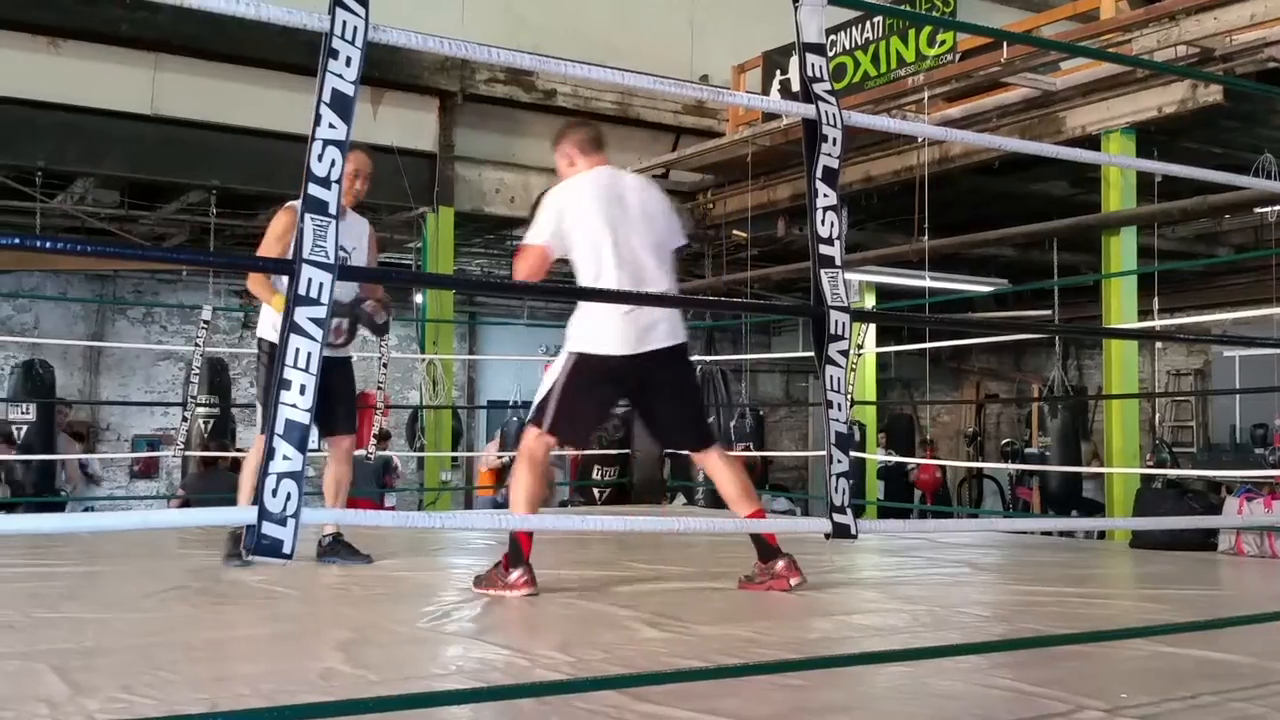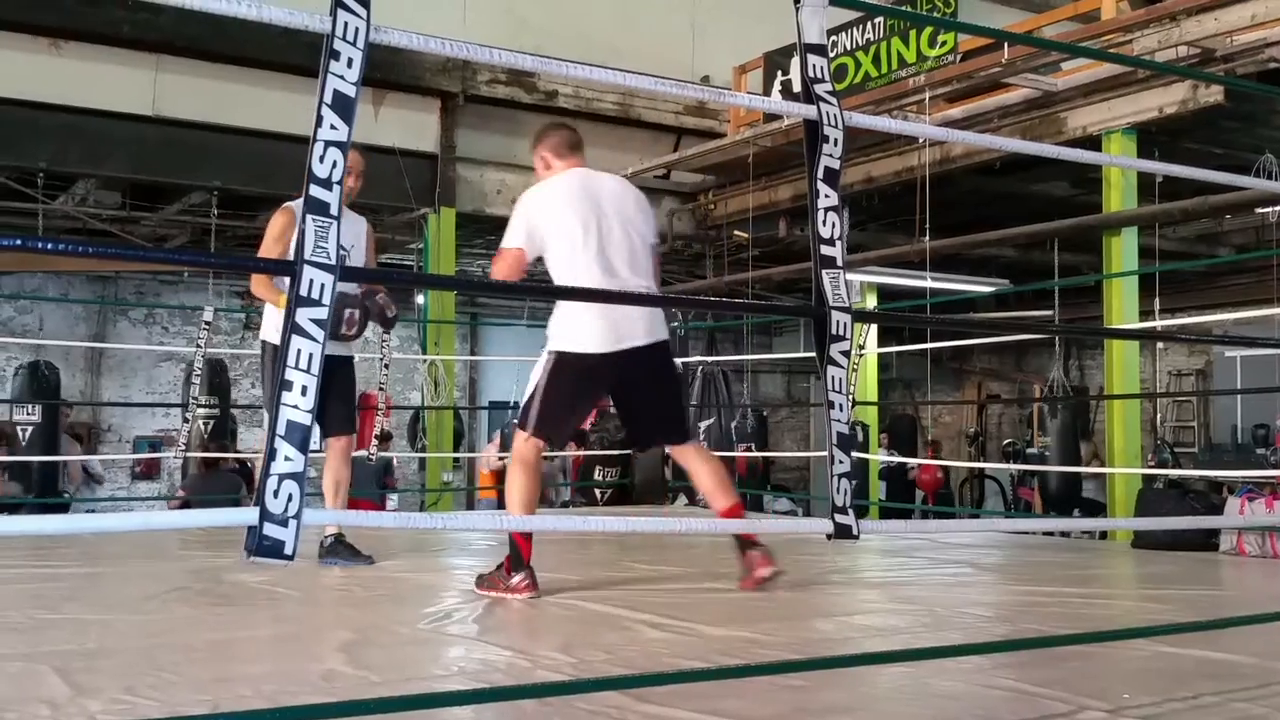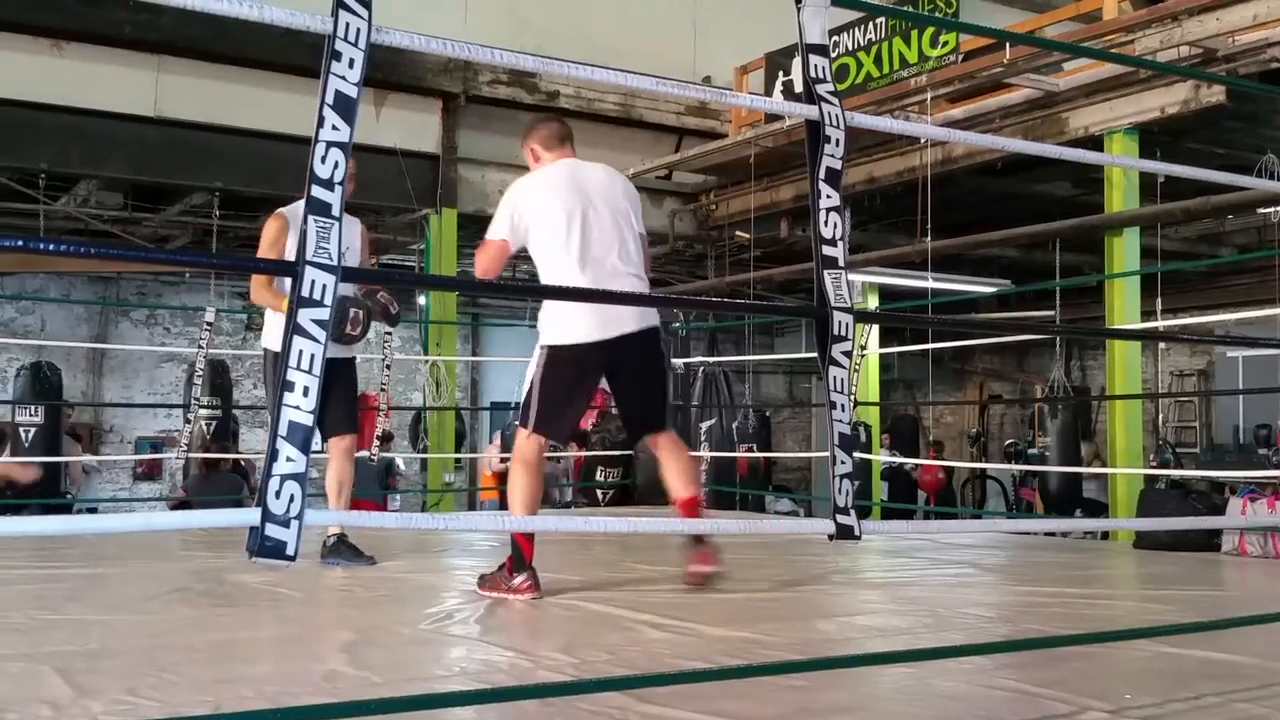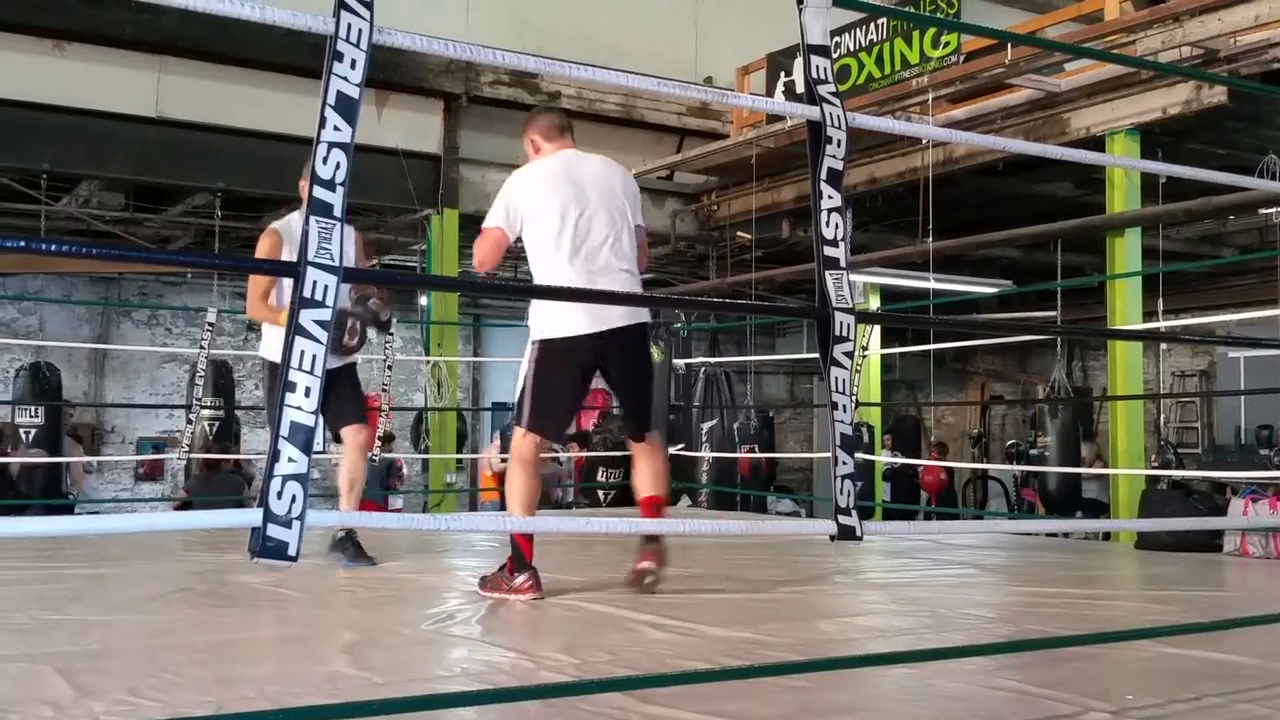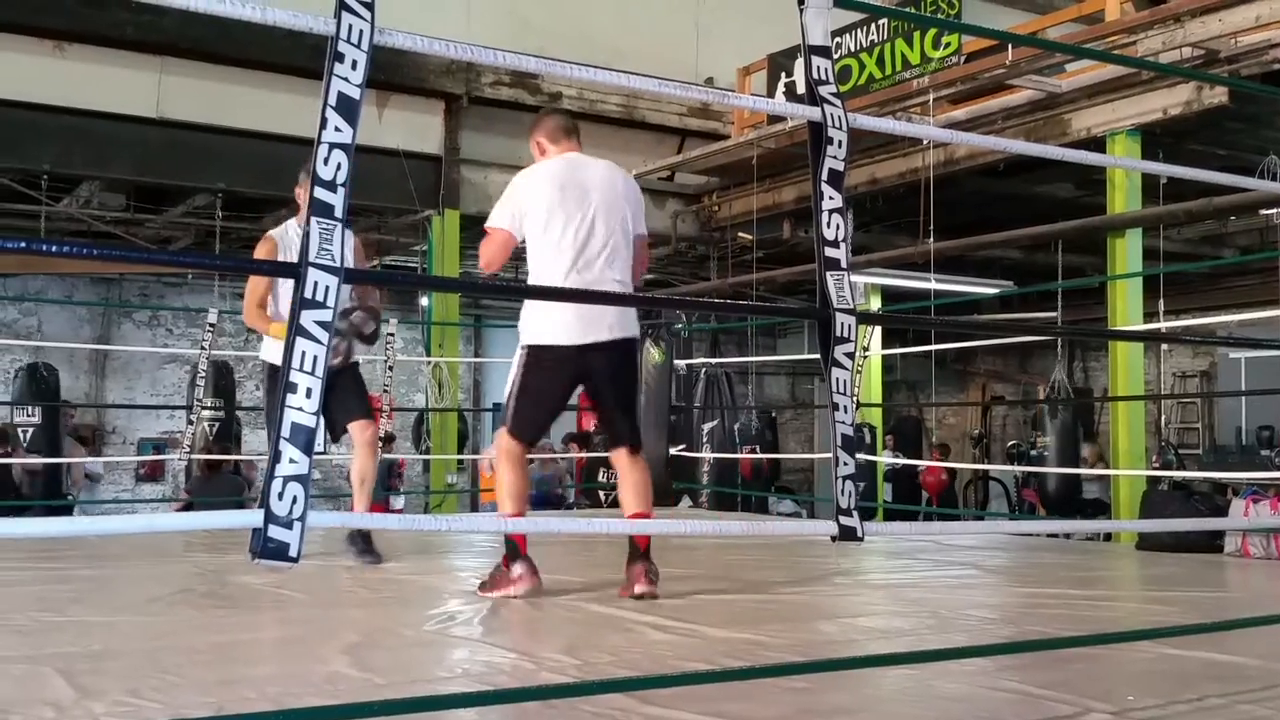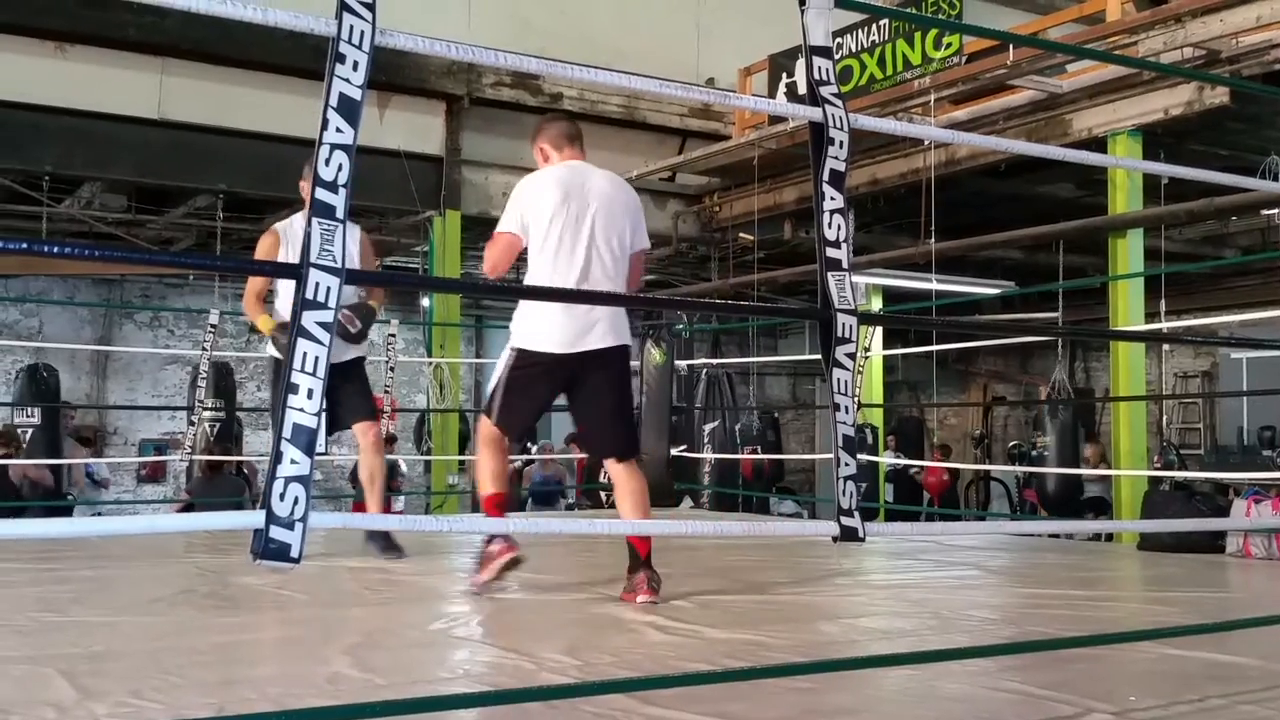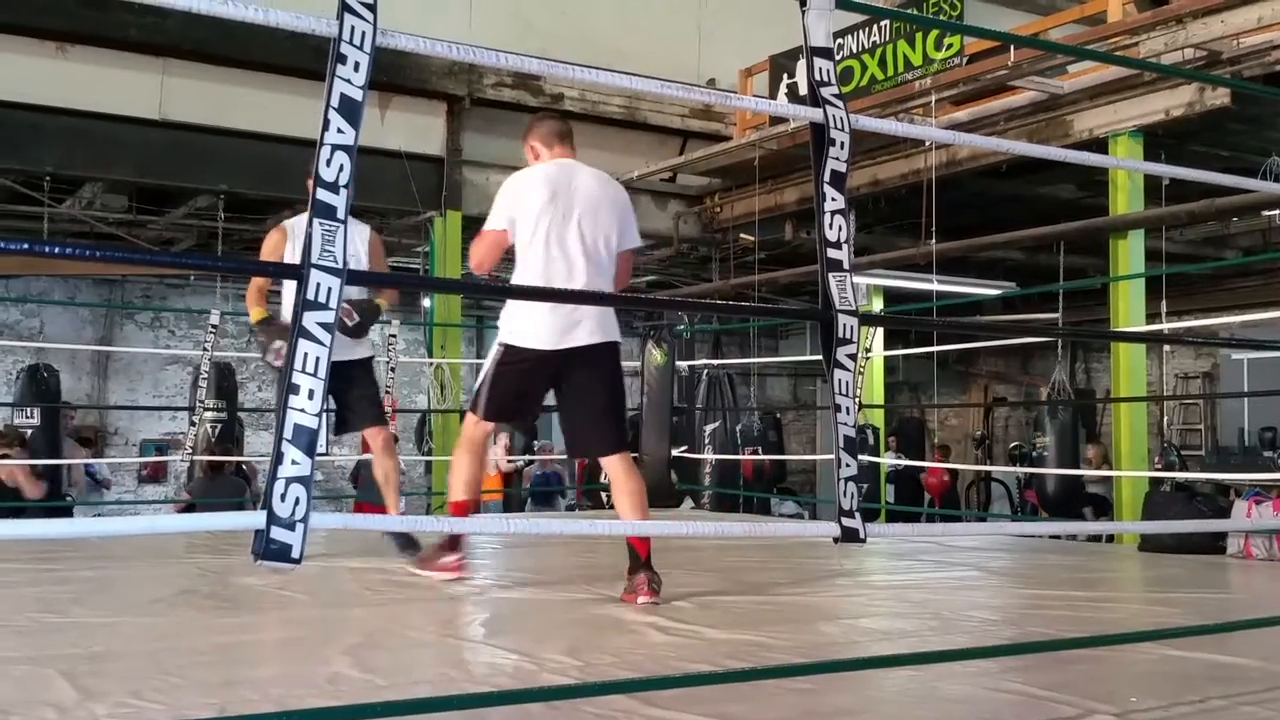
dt=0.1s
person 1, frame 1
left shoulder: (564, 195)
right shoulder: (652, 192)
left elbow: (526, 272)
left wrist: (537, 243)
left hip: (599, 340)
right hip: (665, 337)
left knee: (536, 443)
right knee: (705, 450)
left ankle: (516, 566)
right ankle: (774, 559)
person 1, frame 2
left shoulder: (539, 197)
right shoulder: (628, 191)
left elbow: (502, 275)
left wrist: (522, 246)
left hip: (580, 339)
right hip: (646, 333)
left knee: (527, 445)
right knee: (685, 445)
left ankle: (517, 568)
right ankle: (752, 548)
person 1, frame 3
left shoulder: (526, 188)
right shoulder: (615, 181)
left elbow: (485, 268)
left wrist: (524, 239)
left hip: (571, 330)
right hip: (637, 323)
left knee: (531, 445)
right knee: (660, 434)
left ankle: (520, 569)
right ankle: (699, 543)
person 1, frame 4
left shoulder: (524, 178)
right shoulder: (617, 173)
left elbow: (484, 259)
left wrist: (517, 231)
left hip: (561, 324)
right hip: (627, 318)
left knee: (526, 443)
right knee: (643, 436)
left ankle: (520, 569)
right ankle: (651, 544)
person 1, frame 5
left shoulder: (531, 179)
right shoulder: (623, 180)
left elbow: (489, 261)
right elbow: (638, 265)
left wrist: (516, 235)
left hip: (551, 331)
right hip: (616, 329)
left knee: (511, 445)
right knee: (626, 449)
left ankle: (517, 562)
right ankle: (640, 562)
person 1, frame 6
left shoulder: (536, 184)
right shoulder: (625, 192)
left elbow: (494, 265)
right elbow: (633, 279)
left wrist: (518, 239)
left hip: (542, 336)
right hip: (608, 338)
left knee: (491, 432)
right knee: (621, 459)
left ankle: (499, 537)
right ankle: (642, 571)
person 1, frame 7
left shoulder: (523, 182)
right shoulder: (614, 191)
left elbow: (480, 262)
right elbow: (621, 278)
left wrist: (508, 236)
left hip: (527, 332)
right hip: (594, 335)
left knee: (477, 426)
right knee: (615, 455)
left ankle: (452, 546)
right ankle: (643, 572)
person 2, frame 1
left shoulder: (365, 230)
right shoulder: (293, 216)
left elbow: (373, 289)
right elbow: (255, 279)
left hip: (334, 351)
right hip: (283, 343)
left knee: (343, 442)
right knee: (272, 436)
left ankle: (330, 537)
right ankle: (241, 529)
person 2, frame 2
left shoulder: (360, 227)
right shoulder: (290, 216)
left elbow: (370, 286)
right elbow: (259, 281)
left wrist: (379, 303)
left hip: (337, 349)
right hip: (286, 343)
left knee: (341, 443)
left ankle: (332, 538)
person 2, frame 3
left shoulder: (356, 229)
right shoulder: (284, 222)
left elbow: (368, 285)
right elbow: (260, 289)
left wrist: (380, 303)
left hip: (339, 353)
right hip: (287, 348)
left knee: (345, 443)
left ankle: (336, 540)
person 2, frame 4
left shoulder: (350, 237)
right shoulder: (277, 236)
left elbow: (364, 289)
right elbow: (255, 305)
left hip: (337, 362)
right hip: (285, 360)
left knee: (358, 437)
left ankle: (344, 534)
person 2, frame 5
left shoulder: (349, 241)
right shoulder: (274, 244)
left elbow: (369, 292)
right elbow: (253, 309)
left wrist: (369, 314)
right wrist: (291, 334)
left hip: (339, 363)
right hip: (286, 364)
left knee: (366, 433)
left ankle: (359, 529)
person 2, frame 6
left shoulder: (356, 237)
right shoulder: (277, 237)
left elbow: (377, 290)
right elbow: (251, 299)
left wrist: (368, 312)
right wrist: (274, 329)
left hip: (345, 357)
left knee: (370, 434)
left ankle: (377, 525)
person 2, frame 7
left shoulder: (366, 235)
right shoulder: (284, 234)
left elbow: (390, 291)
right elbow: (258, 288)
left wrist: (373, 310)
right wrist: (265, 323)
left hip: (352, 356)
left knee: (380, 438)
